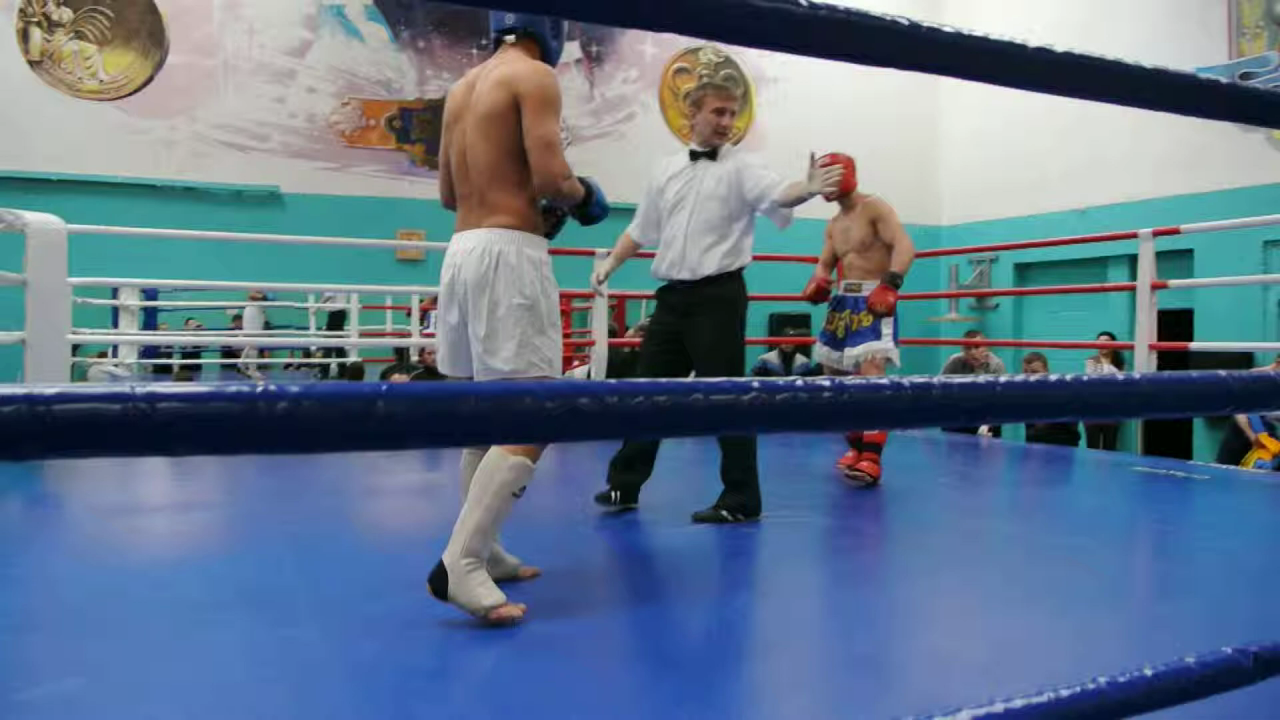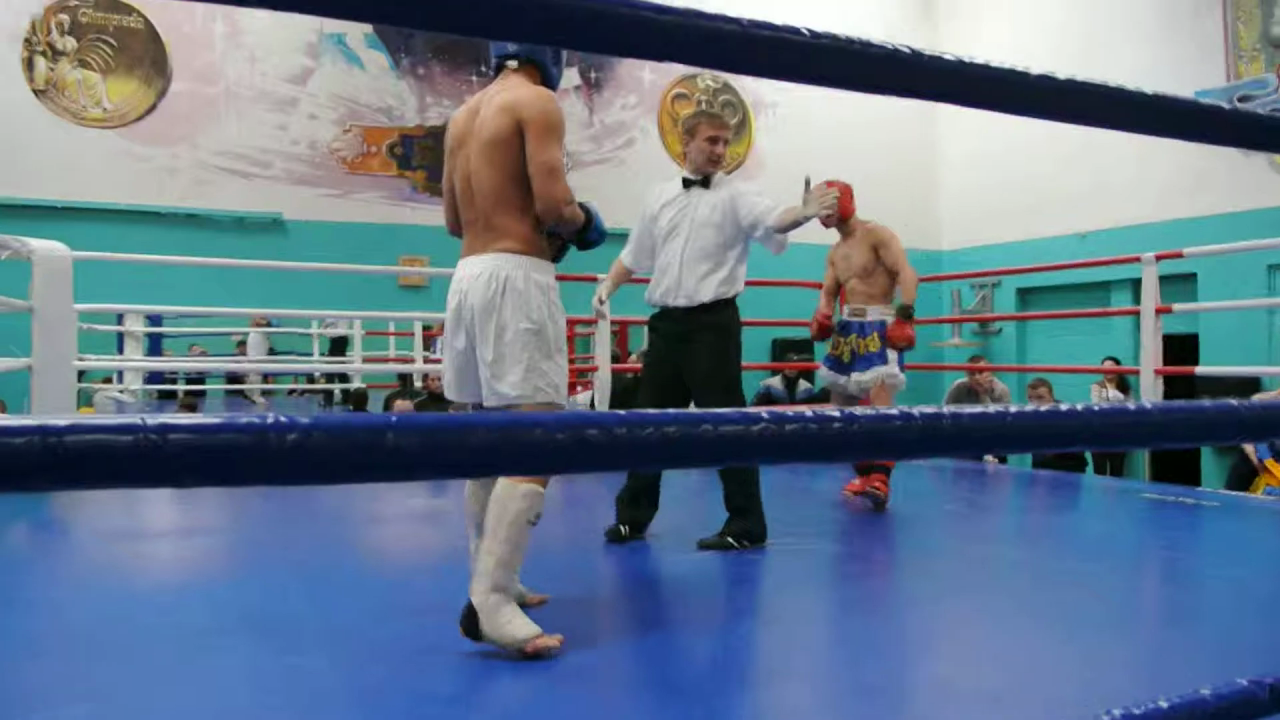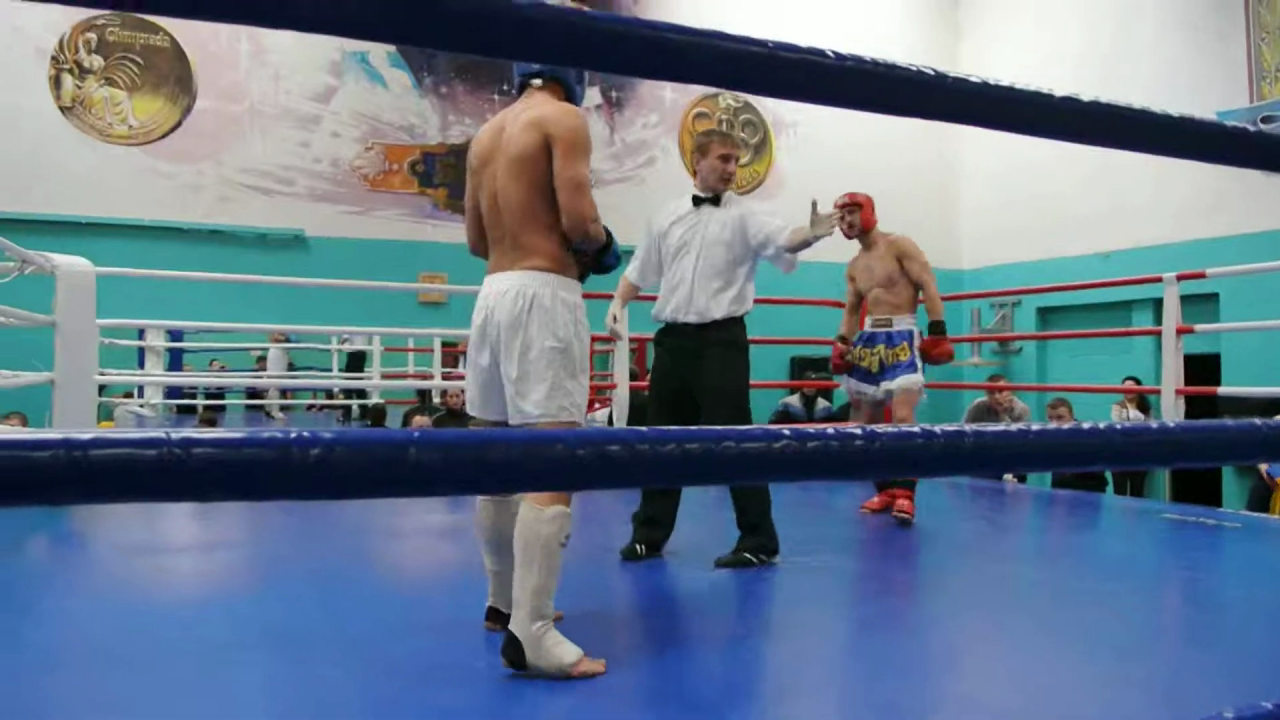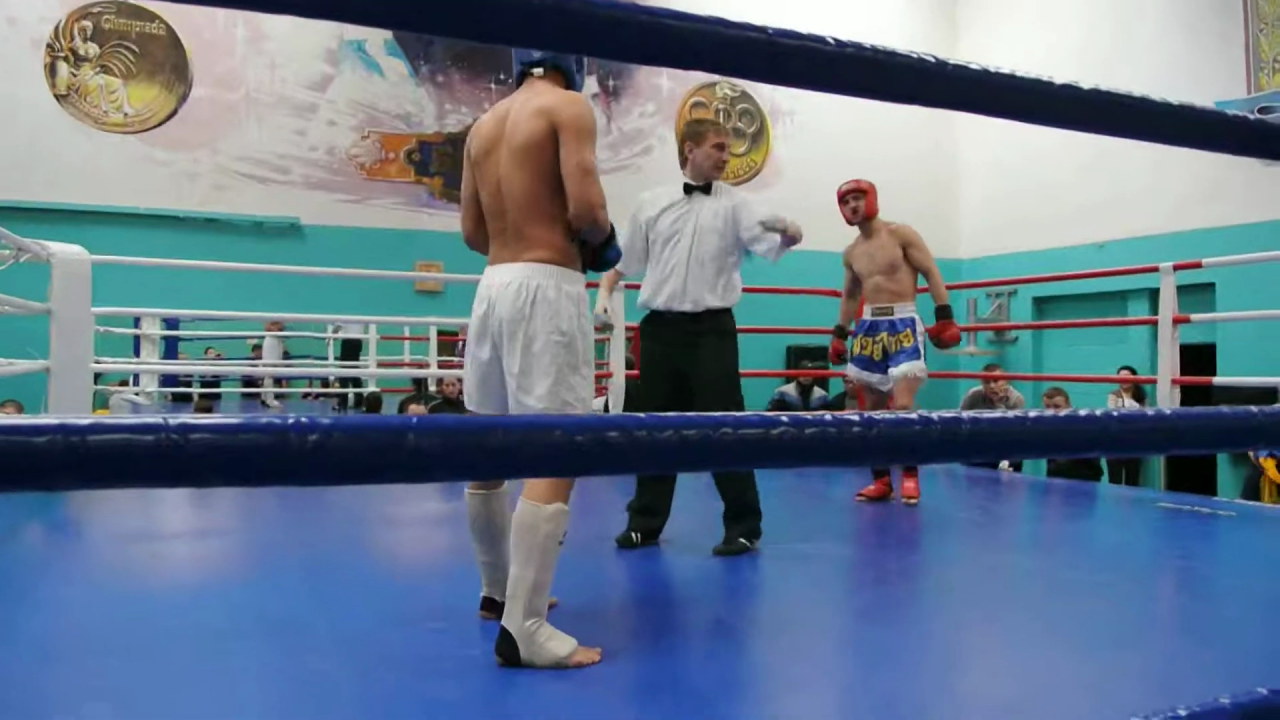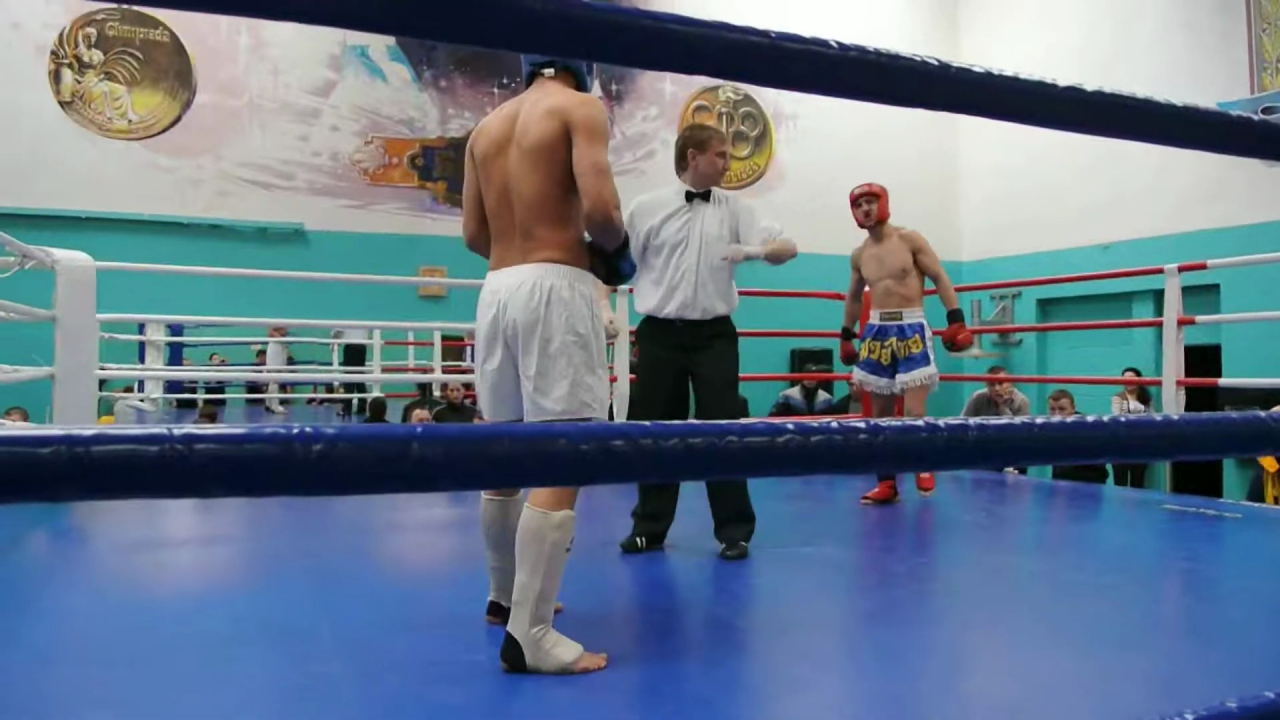
dt=0.1s
person 1, frame 1
left shoulder: (462, 88)
right shoulder: (534, 76)
right elbow: (551, 180)
right wrist: (585, 195)
left hip: (464, 252)
right hip: (508, 255)
left ankle: (484, 551)
right ankle: (461, 565)
person 1, frame 2
left shoulder: (463, 114)
right shoulder: (536, 101)
right elbow: (553, 205)
right wrist: (585, 220)
left hip: (469, 276)
right hip: (516, 279)
left ankle: (492, 579)
right ankle: (489, 601)
person 1, frame 3
left shoulder: (485, 134)
right shoulder: (563, 118)
right elbow: (579, 221)
right wrist: (603, 245)
left hip: (494, 294)
right hip: (542, 297)
left ankle: (505, 599)
right ankle: (531, 633)
person 1, frame 4
left shoulder: (485, 124)
right shoulder: (568, 106)
left elbow: (473, 231)
right elbow: (586, 210)
right wrist: (604, 238)
left hip: (494, 286)
right hip: (545, 288)
left ankle: (499, 588)
right ankle: (524, 629)
person 1, frame 5
left shoulder: (487, 126)
right shoulder: (580, 109)
left elbow: (473, 231)
right elbow: (599, 206)
right wrist: (615, 249)
left hip: (498, 291)
right hip: (554, 289)
left ankle: (506, 594)
right ankle: (529, 636)
person 2, frame 1
left shoulder: (741, 167)
right shoulder: (665, 170)
left elbow: (777, 195)
right elbow: (640, 229)
left wrist: (808, 189)
right wrist: (610, 262)
left hip: (718, 294)
right hip: (672, 294)
left ankle: (741, 499)
right ankle: (624, 483)
person 2, frame 2
left shoulder: (734, 195)
right shoulder: (658, 197)
left elbow: (773, 221)
right elbow: (634, 255)
left wrist: (803, 213)
right wrist: (607, 286)
left hip: (712, 321)
right hip: (665, 322)
left ankle: (746, 525)
right ankle: (633, 514)
person 2, frame 3
left shoulder: (744, 213)
right shoulder: (666, 216)
left elbow: (780, 245)
right elbow: (639, 272)
left wrist: (808, 235)
right wrist: (618, 304)
left hip: (723, 338)
right hip: (674, 338)
left ankle: (758, 540)
right ankle: (651, 532)
person 2, frame 4
left shoulder: (734, 203)
right shoulder: (651, 203)
left elbow: (772, 240)
right elbow: (623, 259)
left wrist: (787, 230)
right wrist: (605, 295)
left hip: (712, 327)
right hip: (661, 326)
left ankle: (743, 524)
right ankle: (646, 521)
person 2, frame 5
left shoulder: (733, 208)
right shoulder: (647, 208)
left elbow: (786, 249)
left wrist: (754, 249)
left hip: (715, 332)
right hip: (663, 334)
left knee: (720, 427)
left ankle: (735, 528)
right ankle: (650, 525)
person 3, frame 1
left shoulder: (876, 208)
right shoulder: (833, 225)
left elbow: (904, 246)
right elbow: (824, 264)
left wrist: (890, 284)
right wrist: (817, 283)
left hip: (873, 302)
right hip: (843, 301)
left knee: (871, 378)
right knee: (835, 381)
left ankle: (870, 460)
right ankle: (857, 446)
person 3, frame 2
left shoulder: (876, 234)
right shoulder: (834, 253)
left elbow: (907, 273)
right elbow: (829, 293)
left wrist: (903, 318)
right wrist: (822, 317)
left hip: (879, 328)
right hip: (847, 326)
left knee: (880, 403)
right knee: (841, 408)
left ankle: (879, 481)
right ankle: (864, 473)
person 3, frame 3
left shoulder: (899, 246)
right shoulder: (854, 265)
left elbow: (928, 287)
left wrist: (937, 333)
right wrist: (842, 343)
left hip: (902, 336)
right hip: (869, 338)
left knee: (902, 417)
right knee: (866, 420)
left ankle: (905, 494)
right ankle: (884, 491)
person 3, frame 4
left shoulder: (902, 234)
right shoulder: (851, 253)
left elbow: (931, 272)
left wrist: (945, 317)
right wrist: (839, 334)
left hip: (903, 324)
right hip: (869, 326)
left knee: (902, 405)
right knee: (872, 408)
left ankle: (909, 475)
right ankle: (881, 479)
person 3, frame 5
left shoulder: (910, 240)
right shoulder: (859, 255)
left elbow: (940, 278)
right elbow: (854, 297)
left wrist: (956, 320)
right wrist: (846, 336)
left hip: (911, 328)
right hip: (876, 330)
left knee: (914, 411)
right knee: (880, 412)
right ankle: (887, 483)
